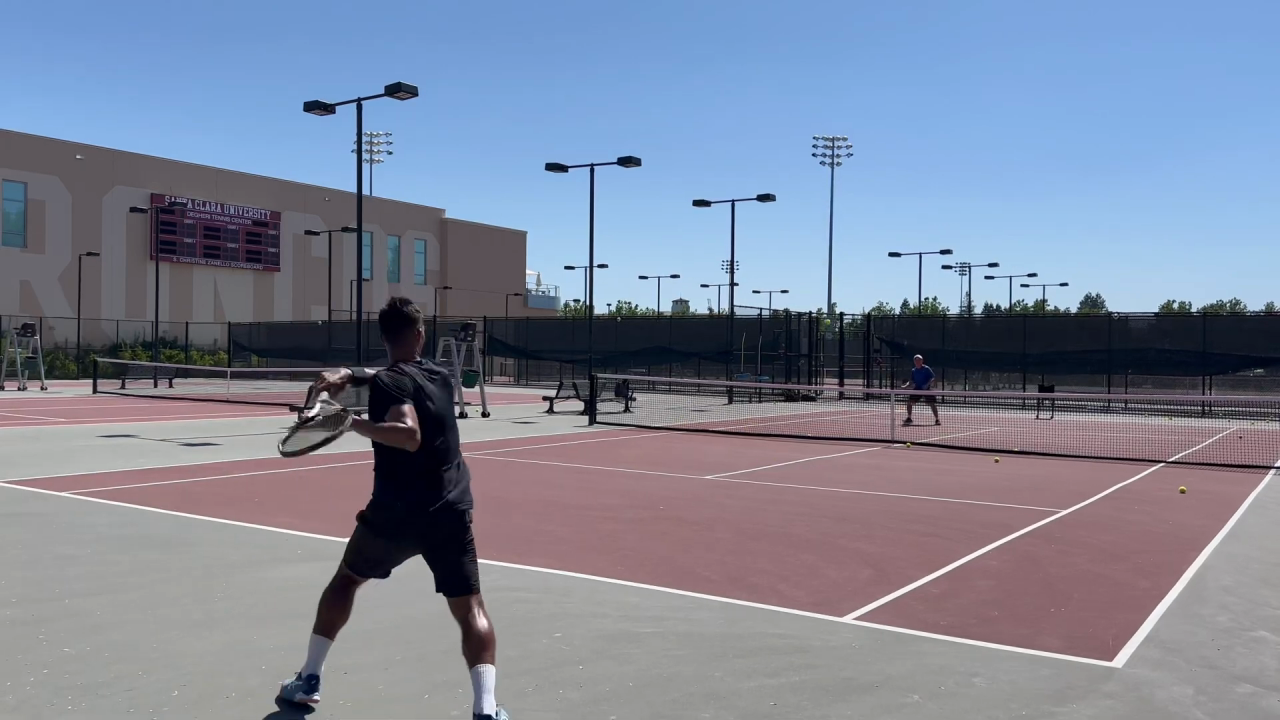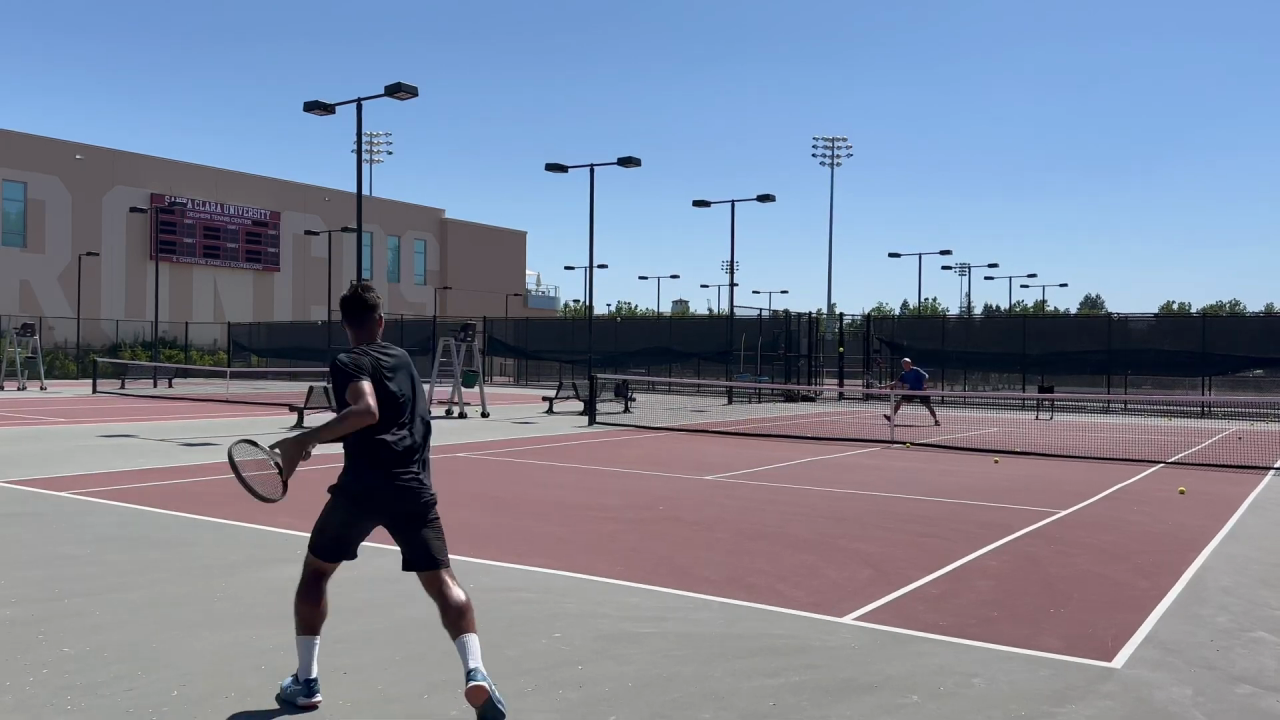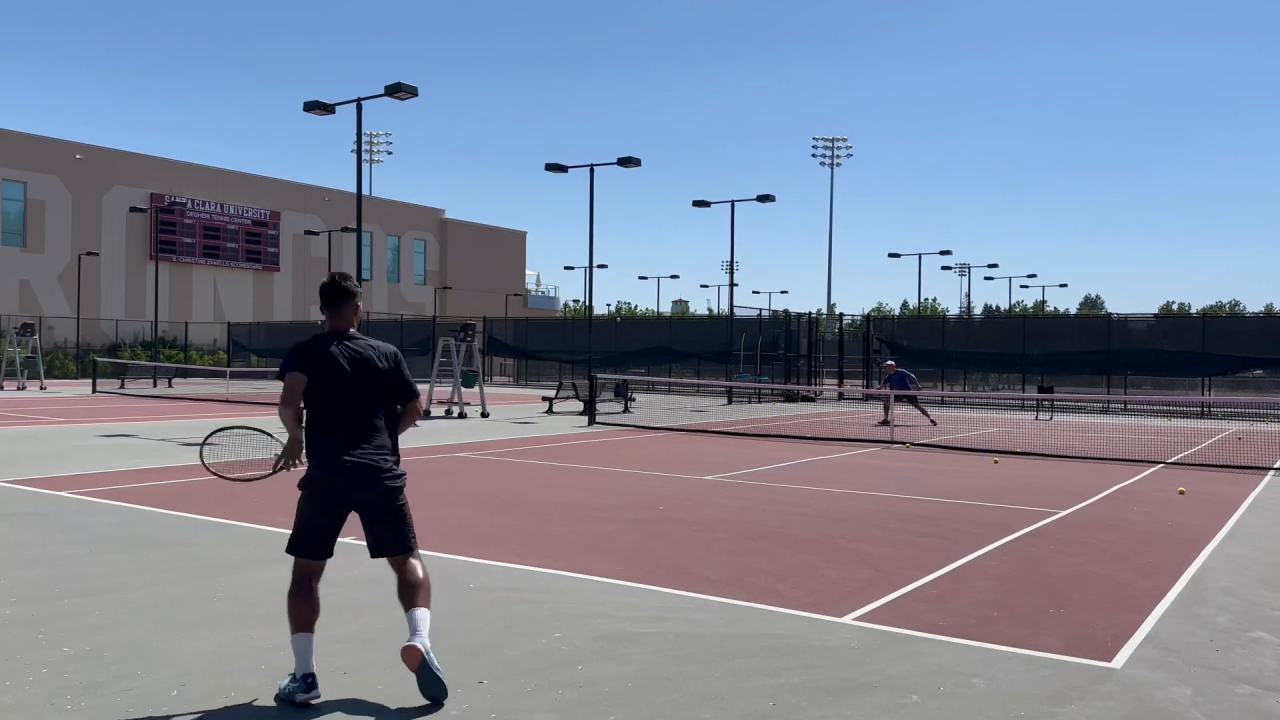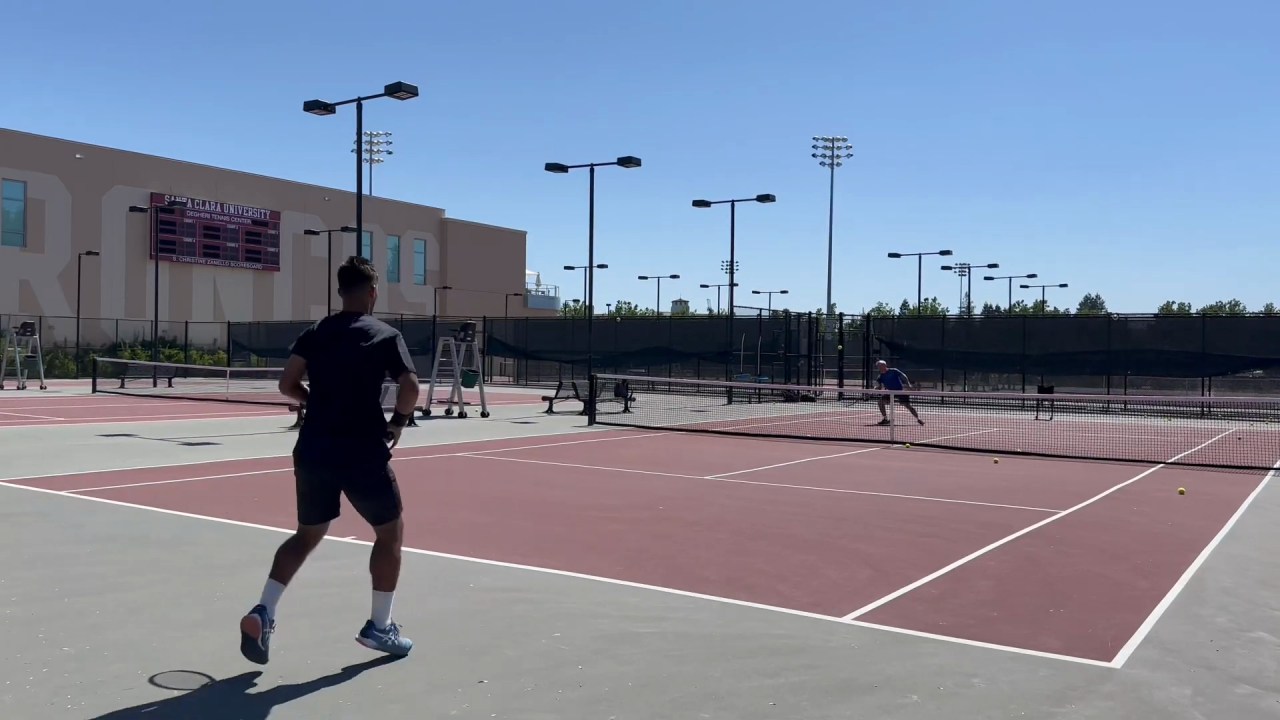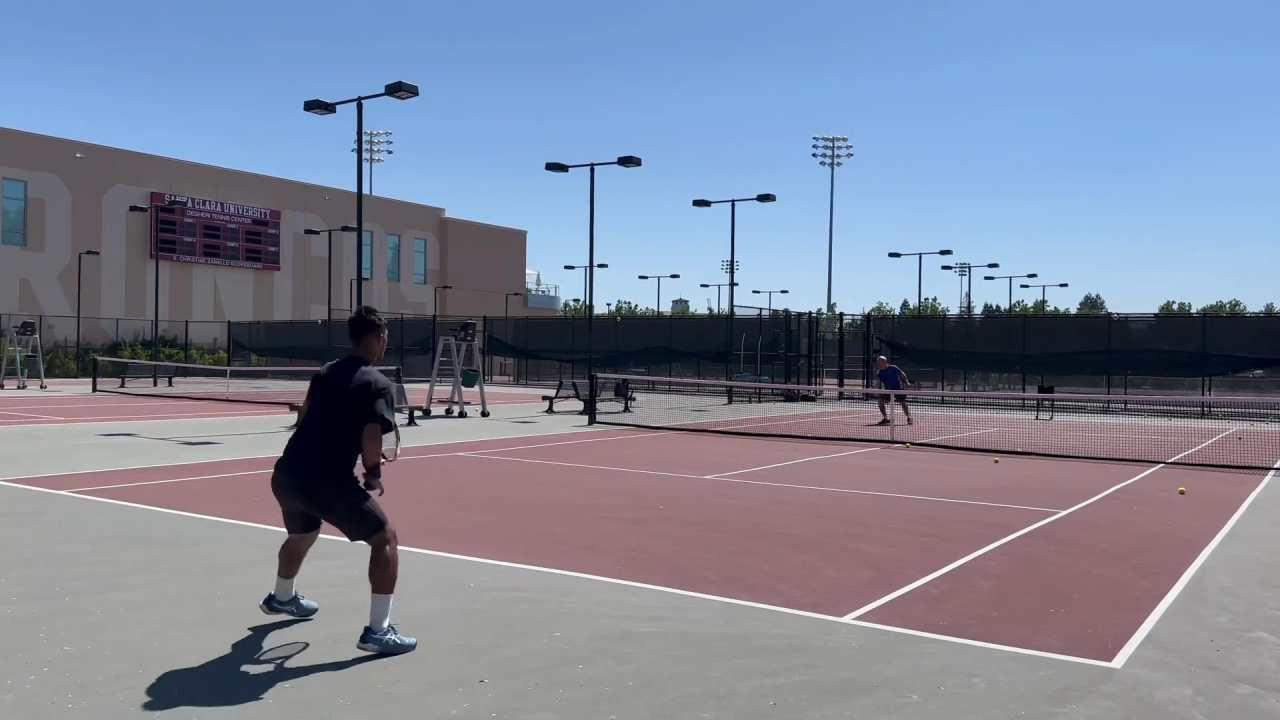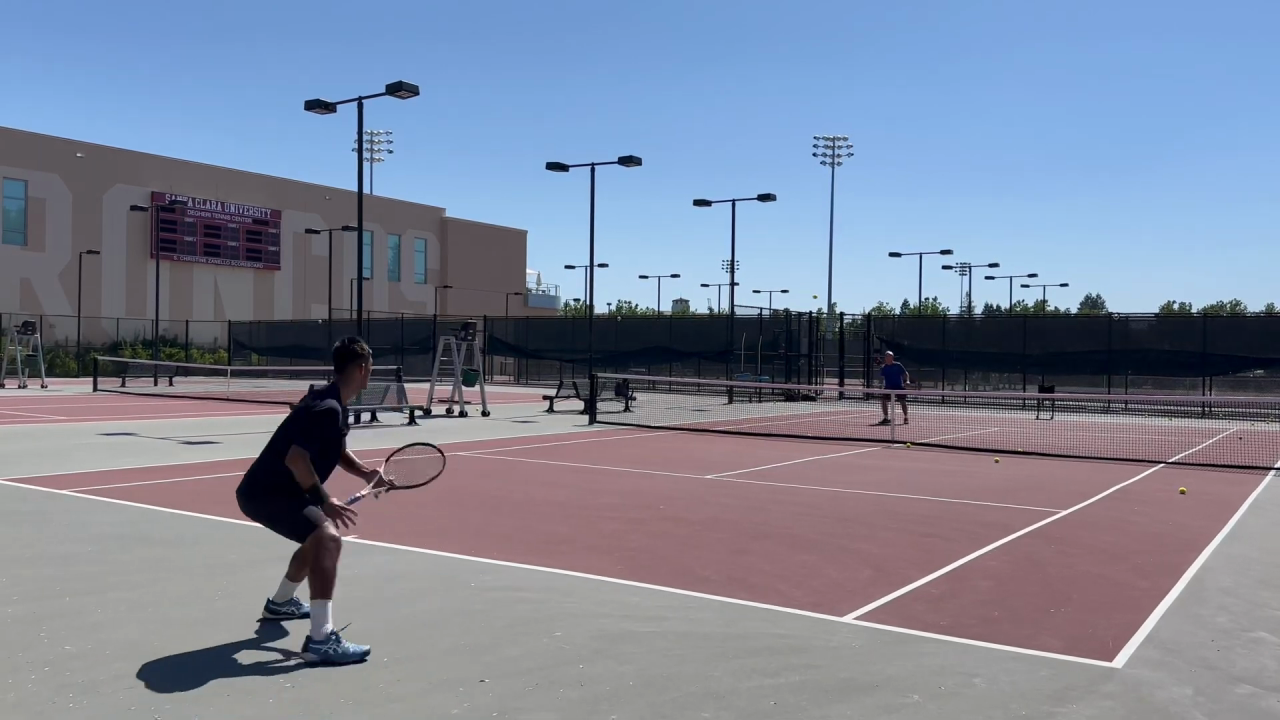
dt=0.2s
person 1, frame 1
left shoulder: (389, 382)
right shoulder: (441, 375)
left elbow: (408, 436)
left wrist: (356, 424)
right wrist: (349, 375)
left hip: (393, 516)
right hip: (450, 517)
left knee: (346, 581)
right knee: (470, 608)
left ankle: (308, 679)
person 1, frame 2
left shoulder: (349, 362)
right shoulder: (402, 359)
left elbow: (367, 411)
left wrist: (304, 441)
right wrist: (322, 439)
left hip: (362, 487)
right hip: (414, 489)
left knee: (315, 571)
right knee: (442, 582)
left ankle: (307, 680)
right ankle: (476, 676)
person 1, frame 3
left shoulder: (307, 351)
right shoulder: (386, 353)
left elbow: (290, 403)
right elbow: (413, 411)
left wrist: (295, 442)
left hip: (326, 477)
right hip: (381, 476)
left knee: (306, 573)
right knee: (408, 566)
left ankle: (305, 676)
right ankle: (418, 644)
person 1, frame 4
left shoulder: (315, 333)
right shoulder: (386, 335)
left elbow: (288, 385)
right elbow: (410, 386)
right wrist: (397, 423)
left hip: (312, 452)
right hip: (363, 453)
left knee: (307, 536)
right knee: (390, 532)
left ankle: (261, 615)
right ankle: (380, 627)
person 1, frame 5
left shoulder: (329, 373)
right shoulder: (376, 385)
right elbow: (372, 442)
right wrist: (374, 477)
left hip: (286, 475)
right hip: (323, 479)
left knee: (303, 534)
right knee: (384, 539)
left ankle: (280, 597)
right ankle: (379, 630)
person 1, frame 6
left shoulder: (335, 406)
right shoulder: (326, 409)
left elbow: (339, 454)
right elbow: (295, 458)
left wrist: (368, 473)
right wrist: (325, 503)
left hip: (279, 490)
right hip: (263, 491)
left knee: (323, 541)
right knee: (326, 539)
left ankle: (281, 601)
right ankle: (321, 638)
